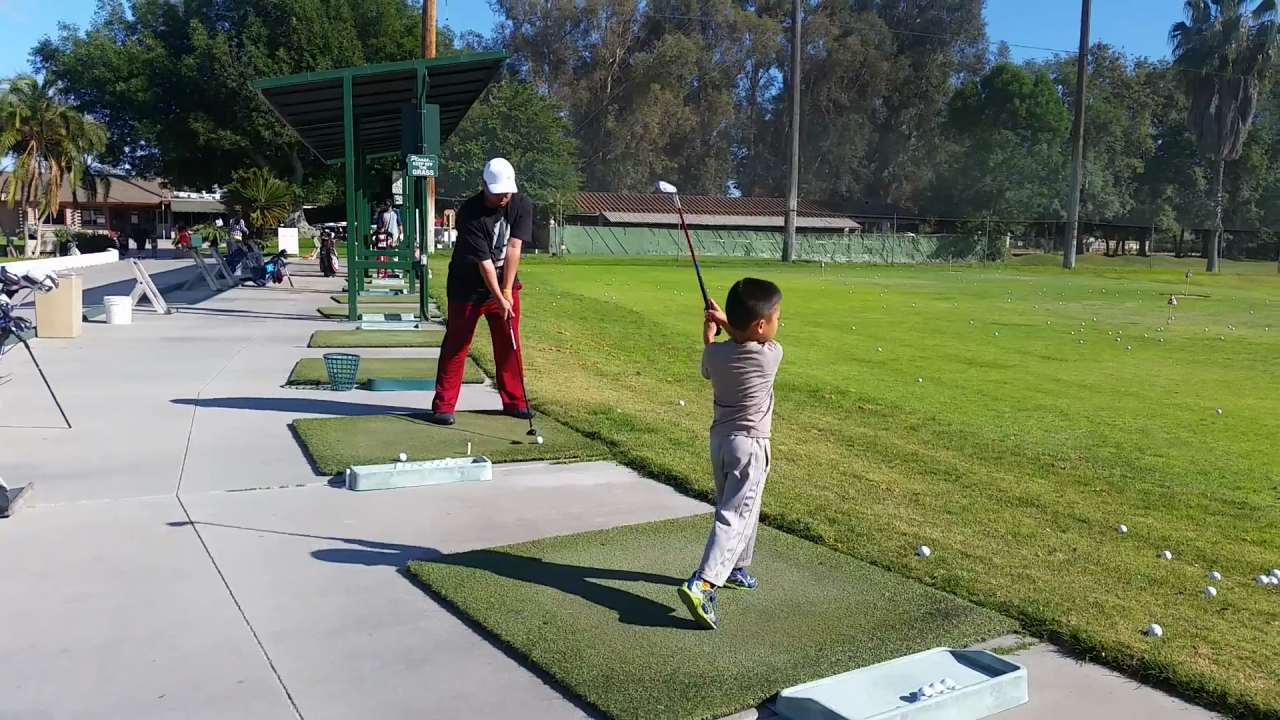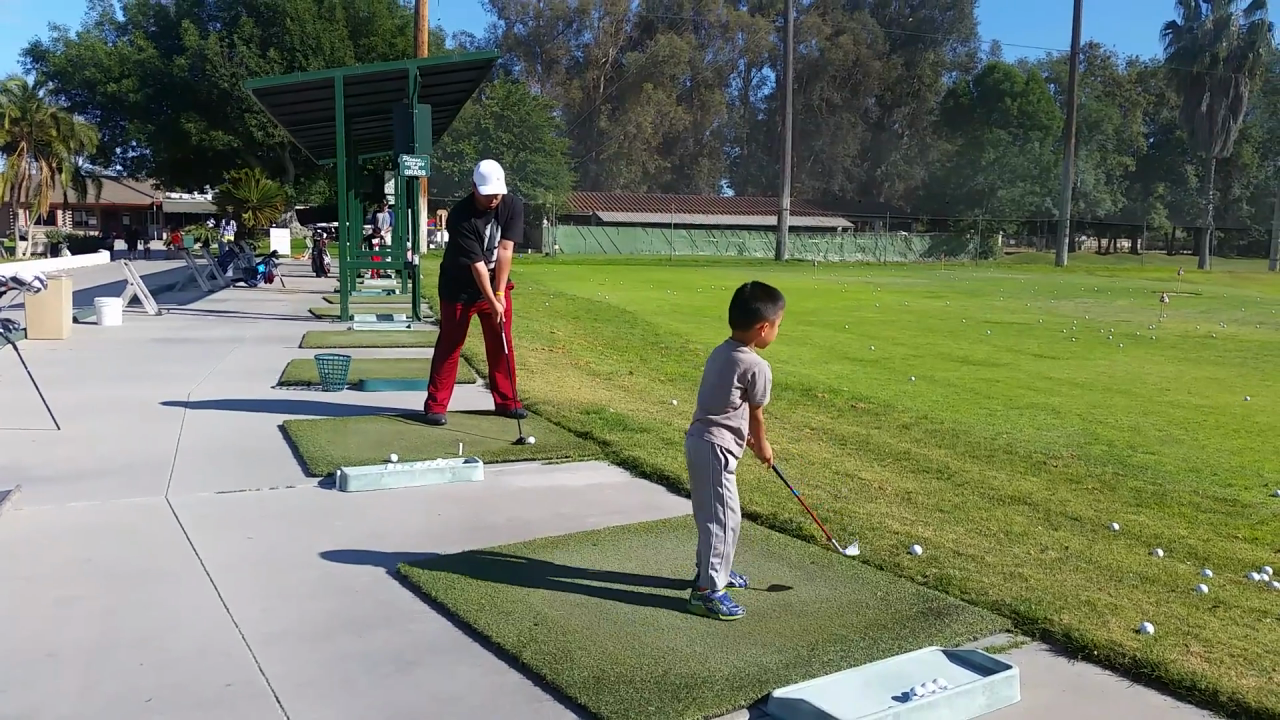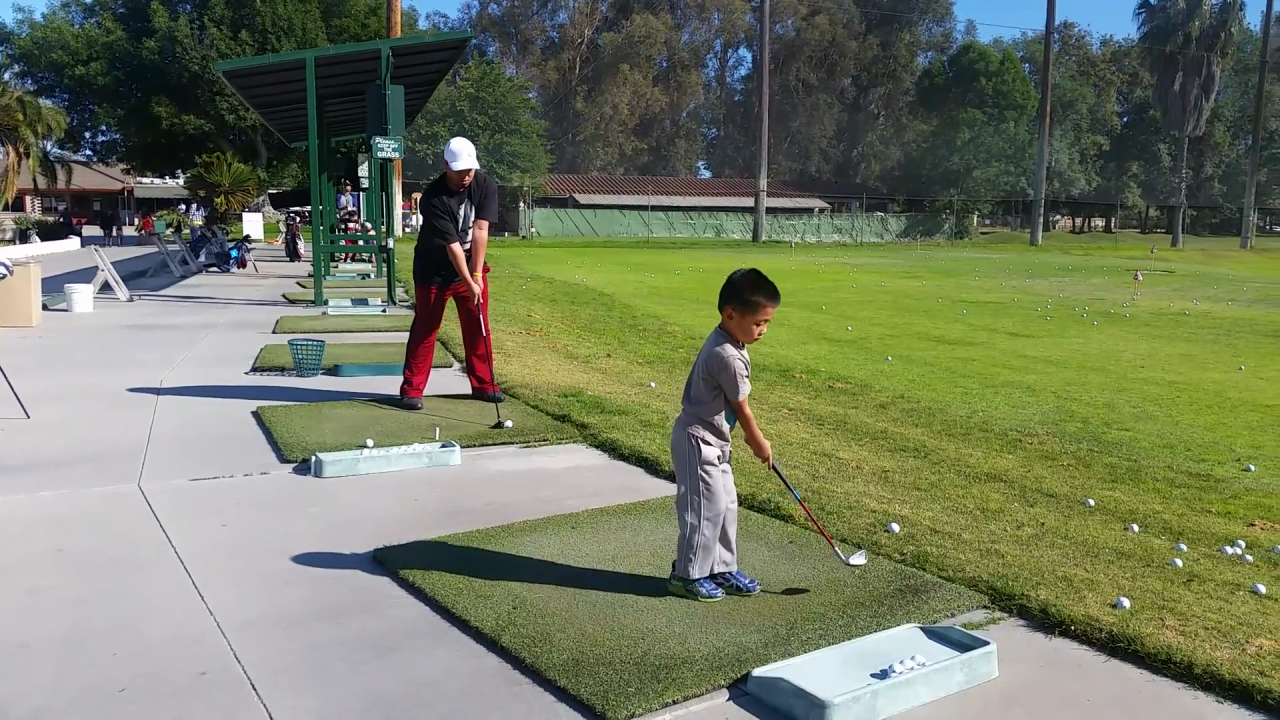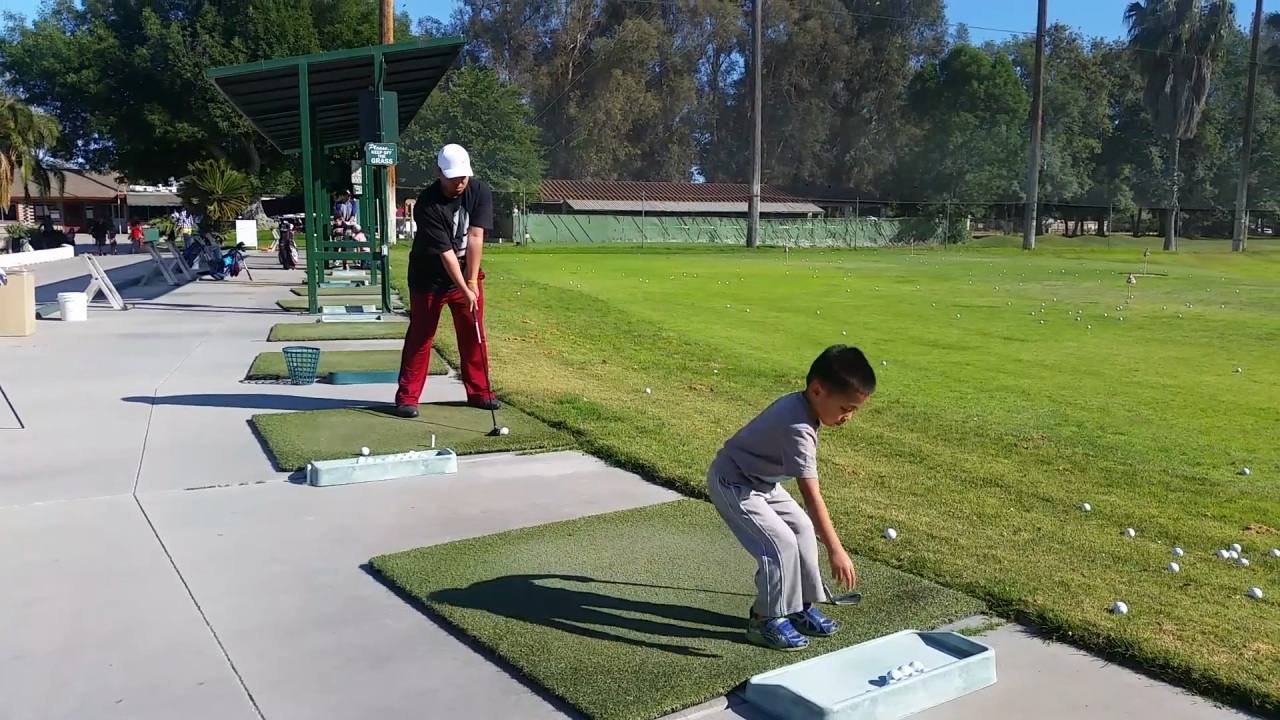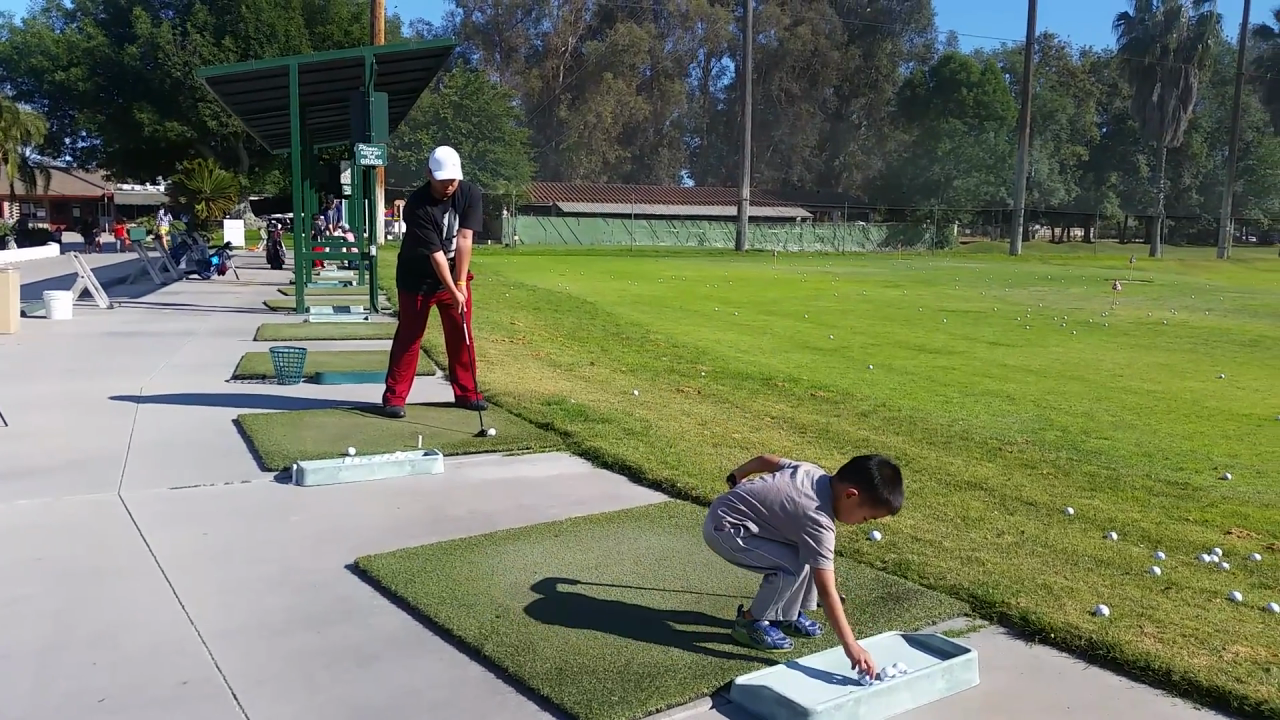
dt=0.7s
person 1, frame 1
left shoulder: (713, 354)
right shoulder: (772, 355)
left wrist: (709, 331)
right wrist: (725, 322)
left hip: (720, 440)
right hip: (749, 445)
left knee: (733, 509)
right knee: (736, 516)
left ankle: (730, 568)
right ankle: (702, 583)
person 1, frame 2
left shoulder: (719, 354)
right shoulder: (757, 367)
right elbow: (755, 416)
left wrist: (747, 437)
right wrist: (762, 447)
left hip: (698, 440)
right hip: (717, 448)
left knee: (712, 516)
right knee: (723, 519)
left ankle: (712, 572)
right ankle: (707, 589)
person 1, frame 3
left shoulder: (723, 342)
right shoulder: (729, 357)
right elbow: (741, 408)
left wrist: (751, 435)
right wrist: (759, 442)
left hip: (711, 438)
right hip: (698, 440)
left knee: (723, 507)
right knee: (705, 511)
left ankle: (721, 569)
right ankle: (686, 574)
person 1, frame 4
left shoulder: (798, 402)
right shoulder: (799, 429)
right elbow: (812, 496)
right wrist: (836, 550)
left hip: (757, 478)
right hip: (731, 484)
left knee: (803, 529)
right knee: (781, 543)
left ankle: (800, 607)
right ankle: (766, 621)
person 1, frame 5
left shoulder: (815, 473)
right shoulder: (817, 521)
left elbow: (765, 460)
right elbow: (827, 590)
left wrist: (736, 479)
right wrist: (851, 646)
left hip: (731, 510)
right hip: (724, 529)
left knee: (807, 556)
right knee: (793, 568)
left ankle: (787, 613)
right ankle: (751, 622)
person 2, frame 1
left shoulder: (522, 205)
right shoulder: (469, 214)
left elbow: (513, 248)
right elbow: (483, 261)
left wrist: (507, 291)
right wrist: (498, 297)
left hip: (505, 285)
right hip: (468, 288)
left knee: (509, 343)
right knee: (456, 344)
left ankle: (514, 400)
right ankle: (443, 404)
person 2, frame 2
left shoulder: (513, 205)
right shoulder: (460, 217)
left elbow: (505, 250)
right elbow: (476, 263)
left wrist: (500, 293)
right wrist: (491, 301)
left hip: (497, 284)
right hip: (459, 288)
left knee: (502, 344)
right knee: (450, 344)
left ankle: (506, 400)
right ankle: (435, 404)
person 2, frame 3
left shoulder: (486, 185)
right shoulder: (433, 197)
left elbow: (480, 230)
right elbow: (451, 244)
left wrist: (477, 275)
right wrist: (468, 282)
left hip: (471, 267)
right hip: (434, 271)
left knee: (477, 326)
right knee: (425, 328)
left ankle: (483, 384)
right ankle: (411, 389)
person 2, frame 4
left shoulder: (480, 192)
right shoulder: (427, 205)
left elbow: (475, 237)
right elbow: (445, 252)
left wrist: (472, 282)
right wrist: (463, 290)
left hip: (466, 273)
right hip: (429, 278)
left knee: (473, 333)
right knee: (420, 335)
left ankle: (478, 391)
right ankle: (407, 396)
person 2, frame 5
left shoulder: (470, 194)
right shoulder: (417, 205)
left elbow: (464, 239)
right elbow: (435, 253)
left wrist: (461, 282)
right wrist: (452, 290)
left hip: (455, 274)
right hip: (417, 278)
left knee: (461, 333)
right knee: (409, 336)
left ankle: (466, 392)
right ankle: (394, 396)
